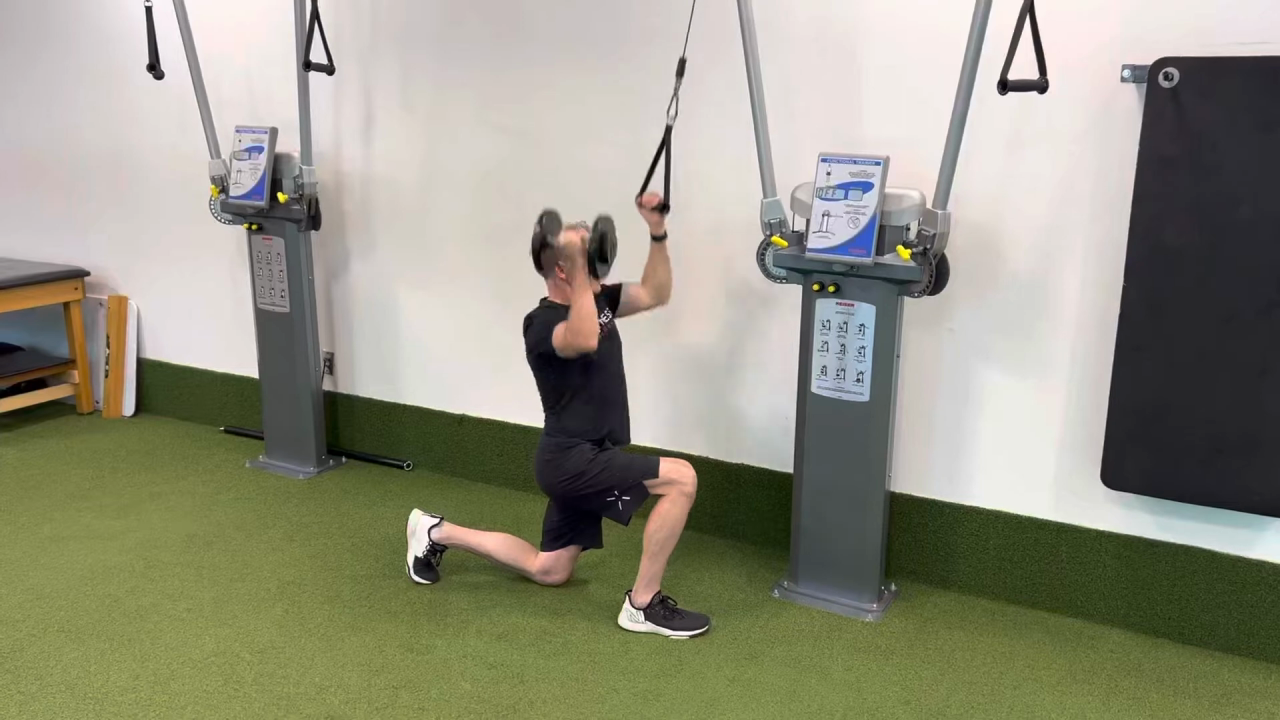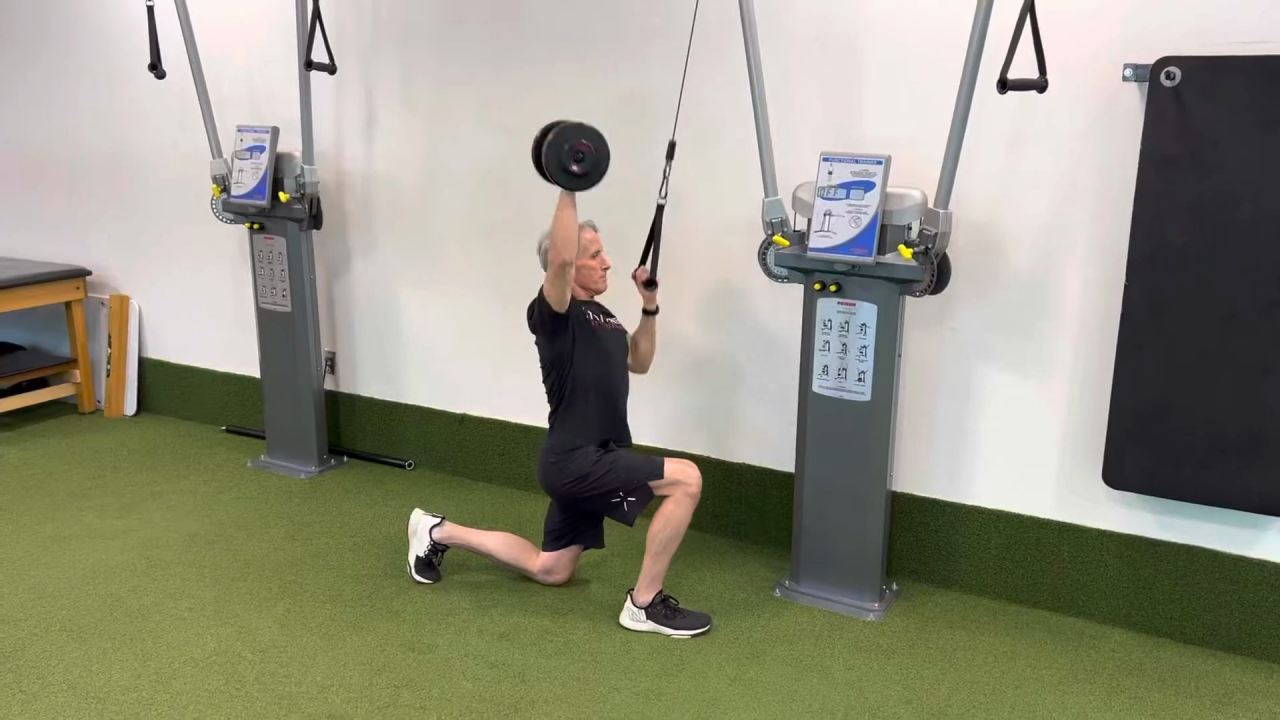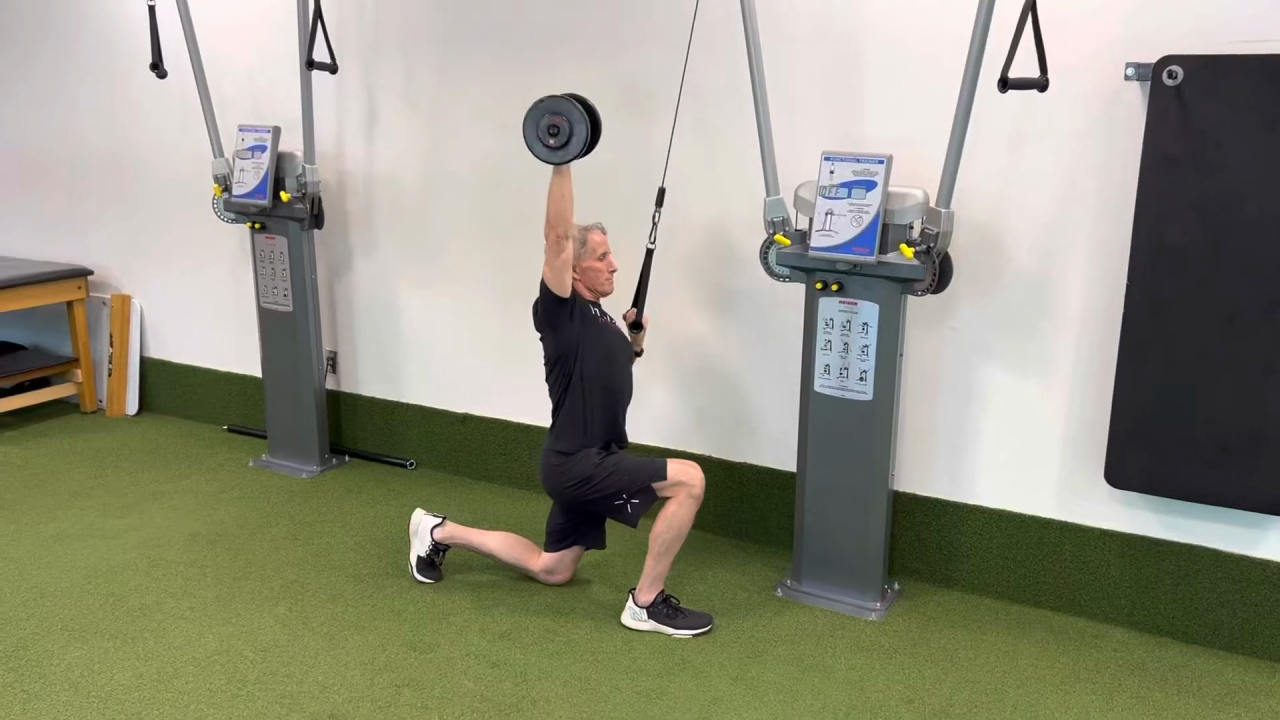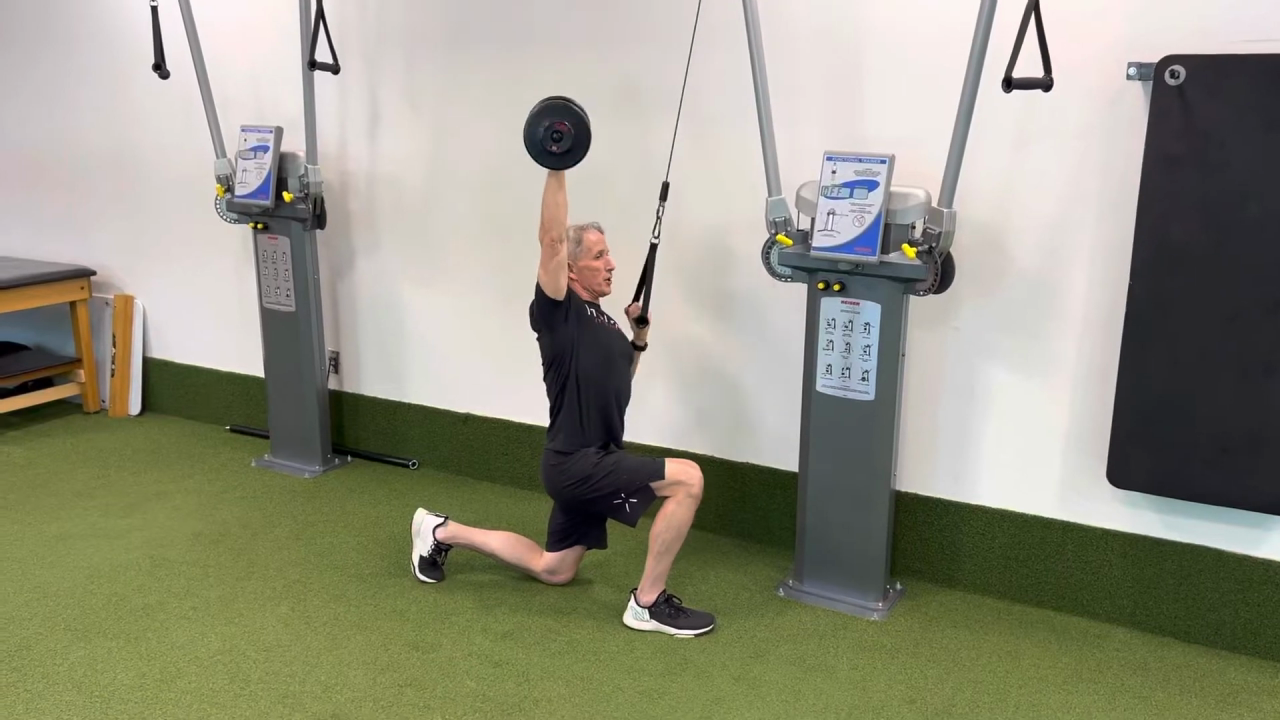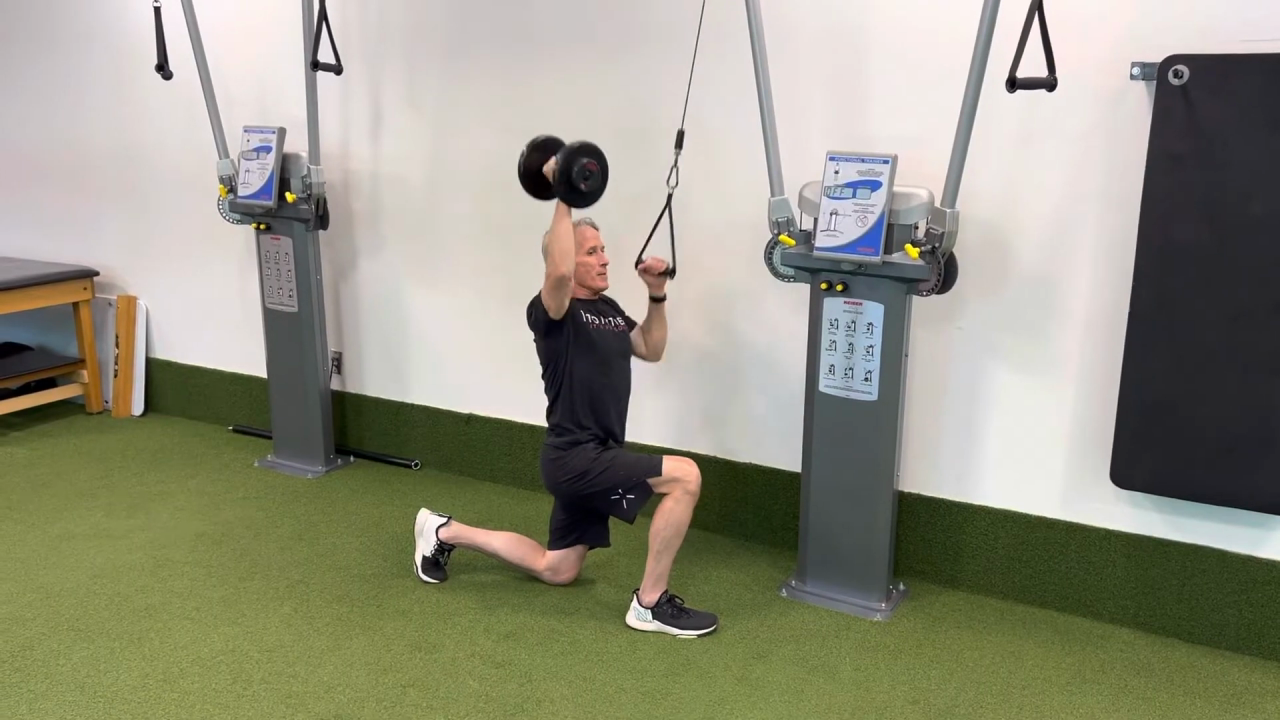
dt=0.3s
person 1, frame 1
left shoulder: (599, 300)
right shoulder: (541, 322)
left elbow: (657, 293)
right elbow: (585, 339)
left wrist: (656, 227)
right wrist: (577, 259)
left hip: (584, 460)
right hip: (573, 460)
left knee: (548, 570)
right knee: (680, 478)
left ankle: (436, 534)
right ankle: (643, 605)
person 1, frame 2
left shoulder: (598, 315)
right shoulder: (549, 311)
left elbow: (640, 362)
right elbow: (563, 260)
left wrist: (648, 304)
right wrist: (567, 185)
left hip: (586, 460)
right hip: (577, 461)
left knee: (550, 570)
right knee: (686, 478)
left ankle: (438, 533)
right ankle: (645, 603)
person 1, frame 3
left shoulder: (596, 318)
right shoulder: (560, 309)
right elbow: (557, 235)
left wrist: (635, 344)
right wrist: (561, 161)
left hip: (588, 462)
right hip: (577, 464)
left knee: (550, 569)
right knee: (690, 480)
left ankle: (439, 532)
right ankle: (647, 603)
person 1, frame 4
left shoulder: (599, 318)
right shoulder: (556, 310)
right elbow: (551, 239)
left wrist: (638, 339)
right wrist: (556, 168)
left hip: (590, 460)
right hip: (577, 463)
left knee: (553, 569)
right knee: (687, 479)
left ankle: (442, 532)
right ankle: (648, 602)
person 1, frame 5
left shoulder: (607, 309)
right shoulder: (548, 310)
left elbow: (653, 349)
right elbow: (560, 273)
left wrist: (655, 294)
right wrist: (563, 199)
left hip: (591, 456)
right hip: (576, 456)
left knee: (556, 570)
right knee: (684, 477)
left ankle: (444, 533)
right ankle: (651, 603)
